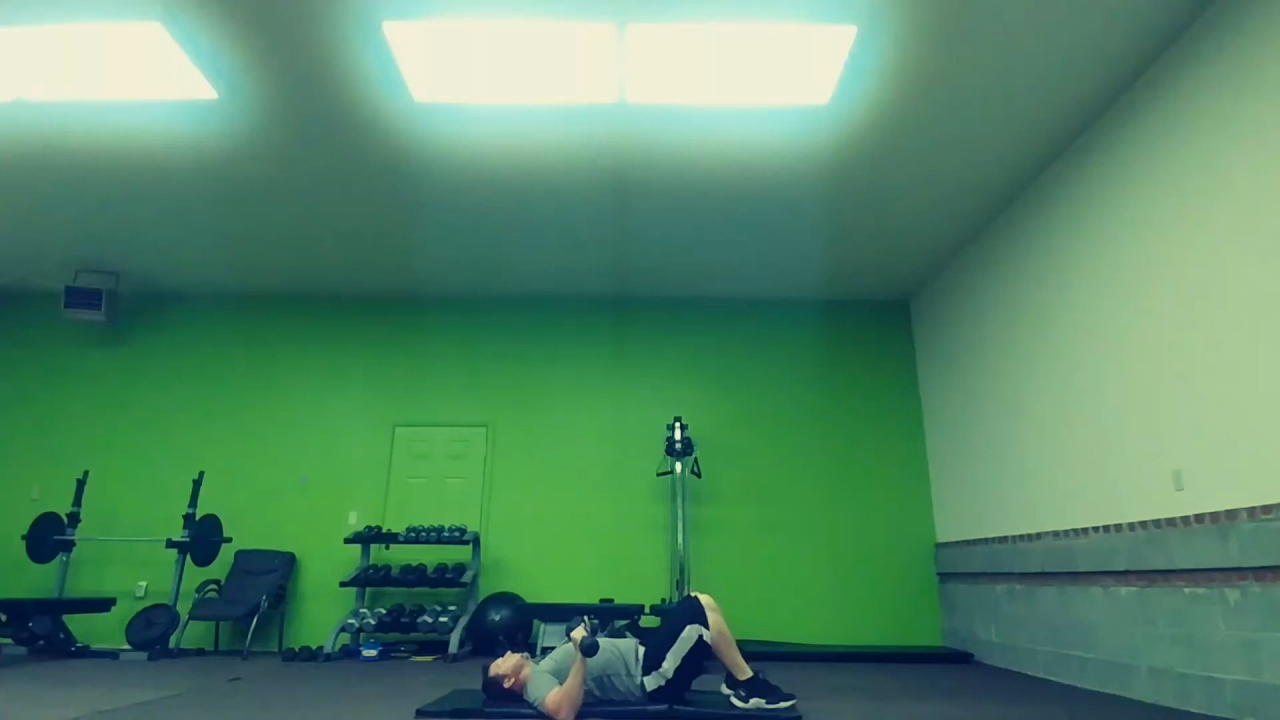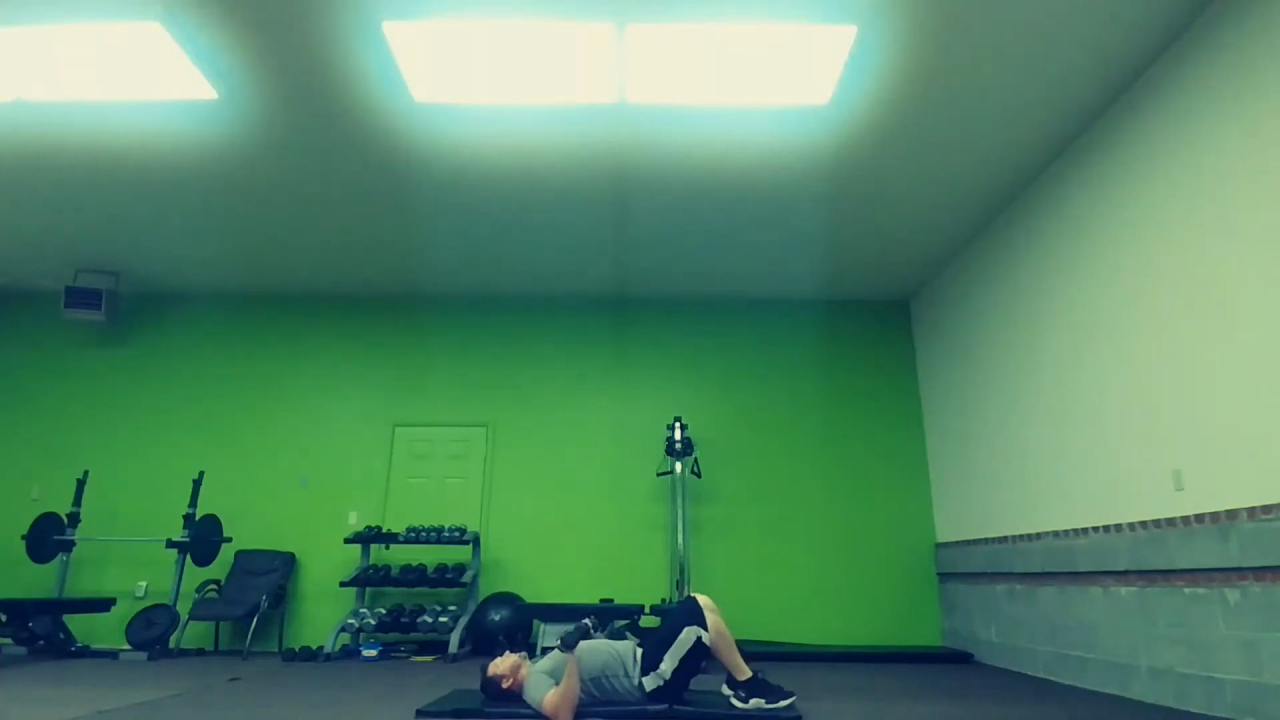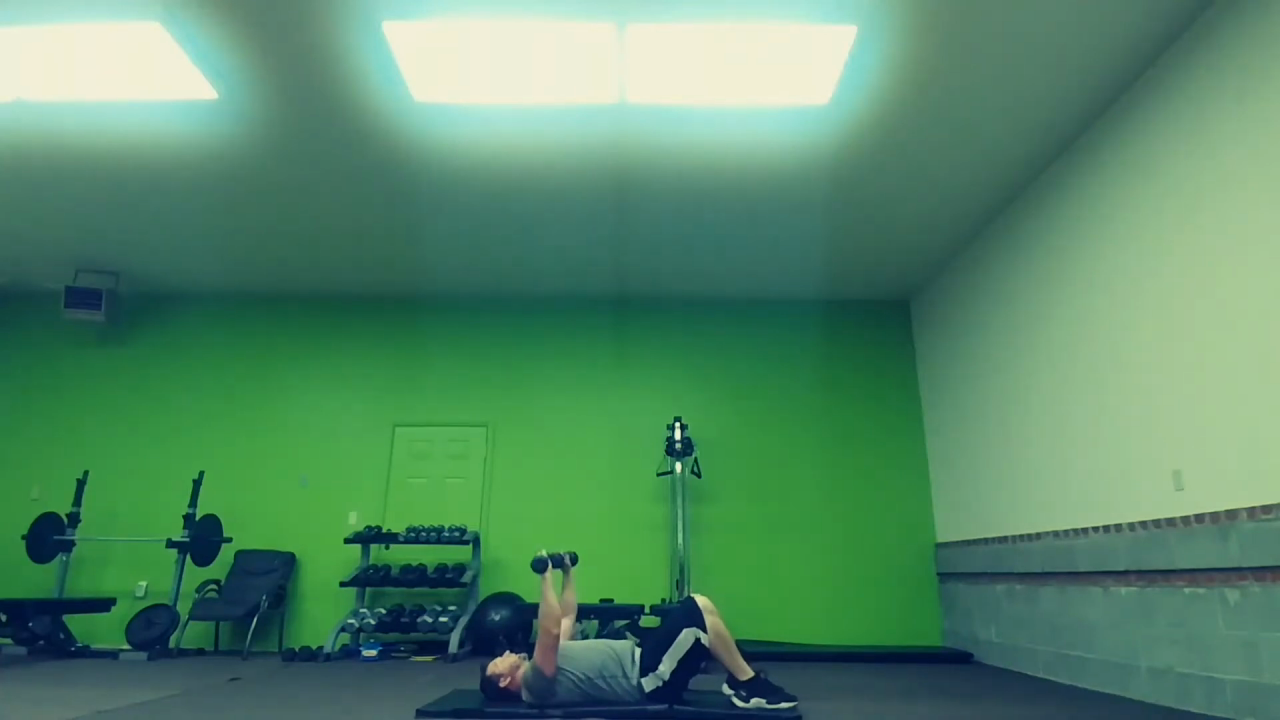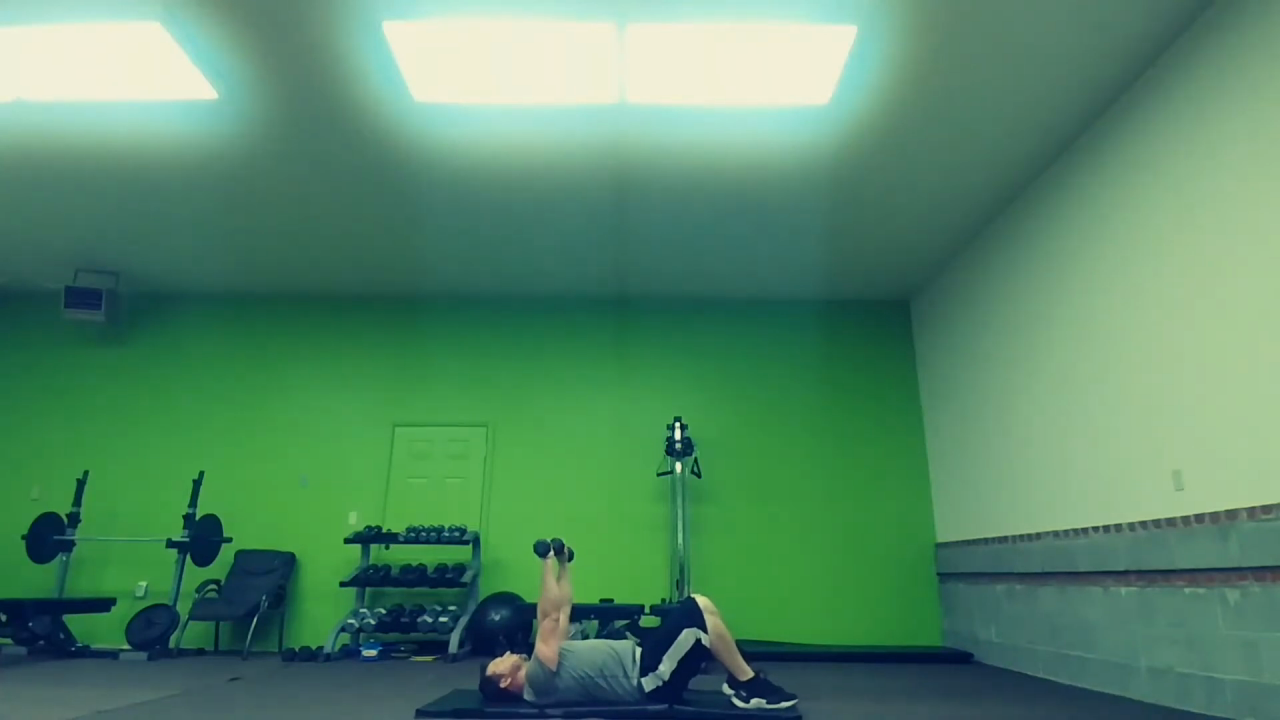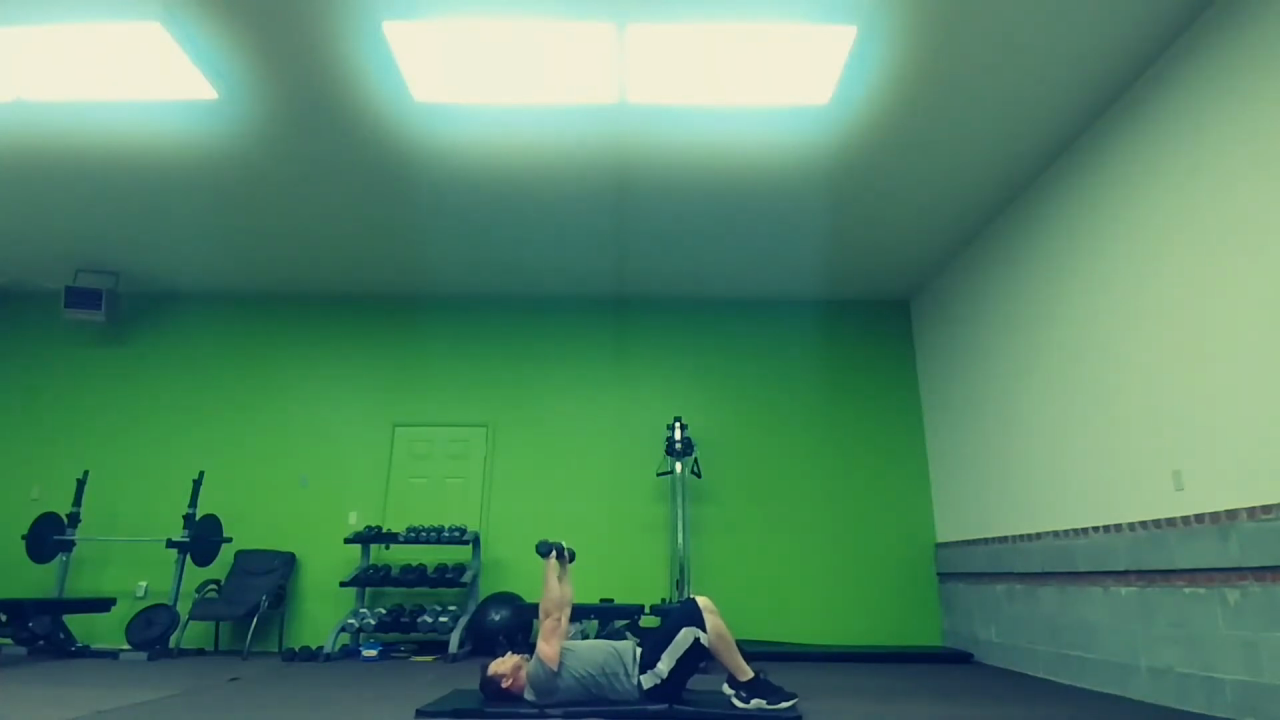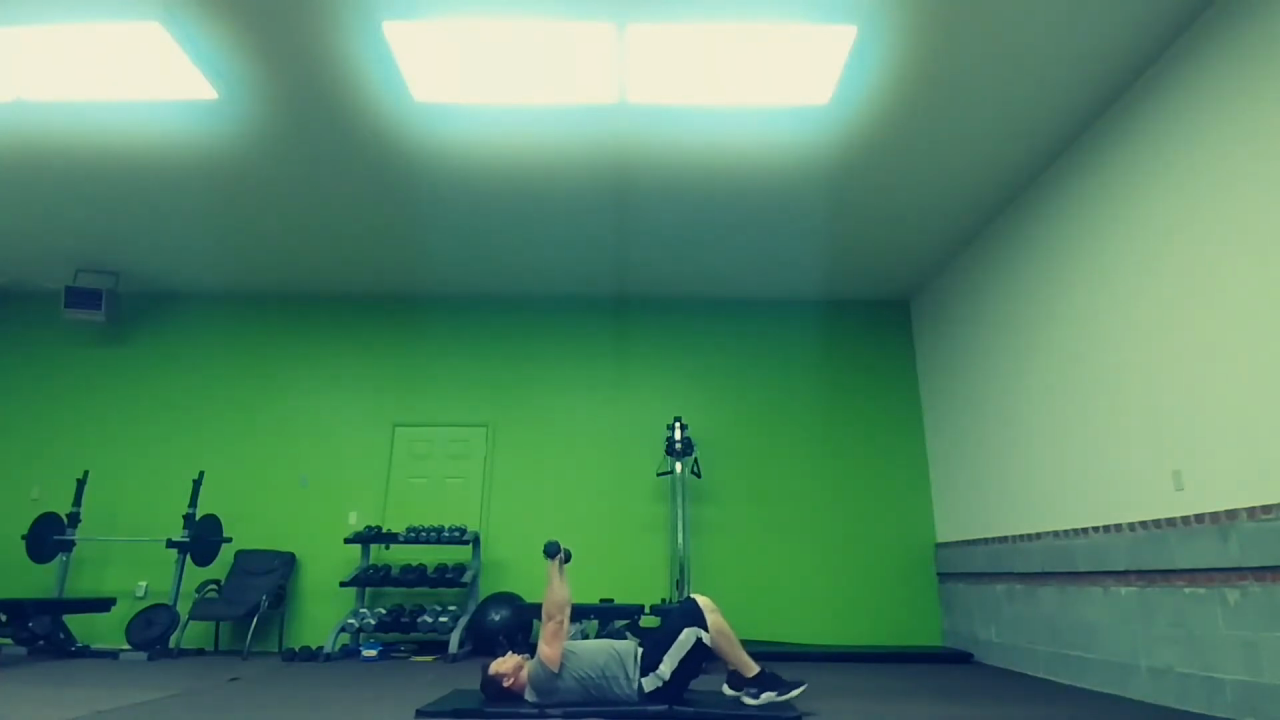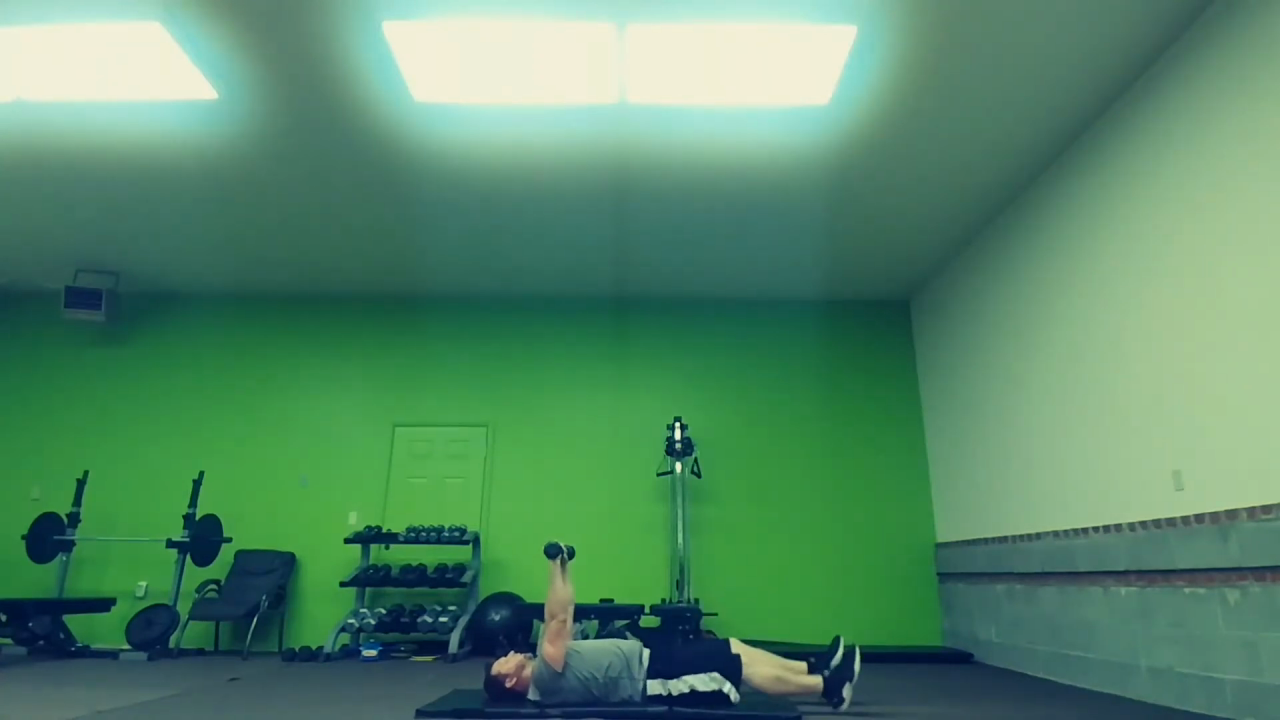
dt=0.7s
person 1, frame 1
left shoulder: (543, 670)
right shoulder: (536, 684)
left wrist: (583, 639)
right wrist: (581, 654)
left hip: (643, 660)
right hip: (650, 679)
left knee: (700, 604)
right knee: (700, 612)
left ankle: (737, 680)
right ankle: (749, 688)
person 1, frame 2
left shoulder: (541, 669)
right shoulder: (533, 684)
left wrist: (579, 641)
right wrist: (572, 656)
left hip: (640, 658)
right hip: (648, 679)
left knee: (700, 605)
right knee: (700, 613)
left ankle: (739, 681)
right ankle: (748, 687)
person 1, frame 3
left shoulder: (543, 667)
right shoulder: (536, 684)
left elbow: (567, 618)
right elbow: (549, 631)
left wrist: (567, 573)
right wrist: (545, 578)
left hip: (641, 664)
right hip: (647, 679)
left knee: (697, 606)
right knee: (698, 612)
left ankle: (742, 681)
right ankle: (749, 686)
person 1, frame 4
left shoulder: (545, 666)
right shoulder: (539, 680)
left elbow: (562, 611)
right elbow: (549, 618)
left wrist: (563, 565)
right wrist: (547, 564)
left hip: (642, 663)
right hip: (647, 679)
left knee: (699, 607)
right knee: (698, 611)
left ankle: (742, 681)
right ankle: (750, 687)
person 1, frame 5
left shoulder: (544, 671)
right shoulder: (540, 680)
left elbow: (562, 614)
right elbow: (550, 618)
left wrist: (564, 567)
right wrist: (549, 565)
left hip: (642, 665)
right hip: (647, 679)
left knee: (698, 607)
right knee: (699, 611)
left ankle: (741, 681)
right ankle: (750, 687)
person 1, frame 6
left shoulder: (541, 673)
right shoulder: (541, 680)
left elbow: (561, 618)
right elbow: (554, 620)
left wrist: (562, 568)
right wrist: (554, 566)
left hip: (641, 661)
right hip: (646, 680)
left knee: (698, 607)
right knee: (699, 611)
left ankle: (740, 678)
right ankle: (756, 680)
person 1, frame 7
left shoulder: (548, 671)
right shoulder: (545, 679)
left elbow: (565, 615)
right elbow: (556, 619)
left wrist: (564, 568)
right wrist: (554, 566)
left hip: (648, 663)
right hip: (649, 682)
left knee: (734, 650)
right knee: (741, 669)
left ankle: (813, 670)
right ankle: (830, 687)
